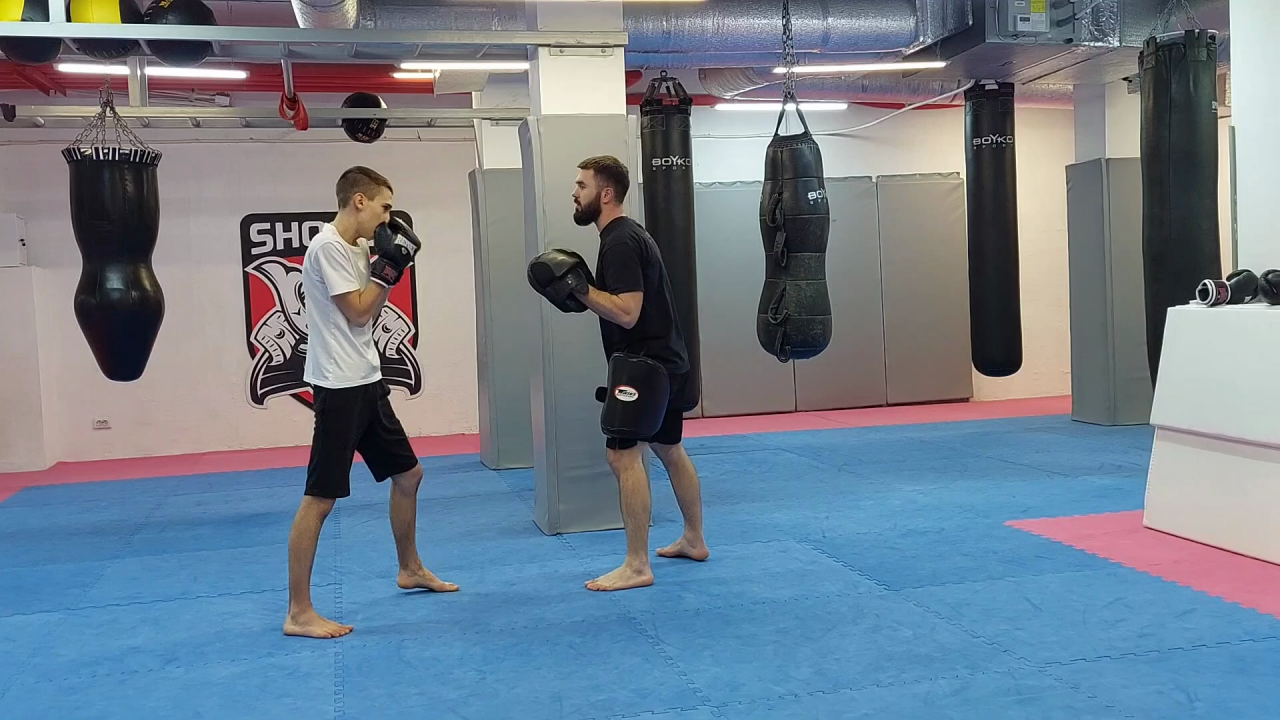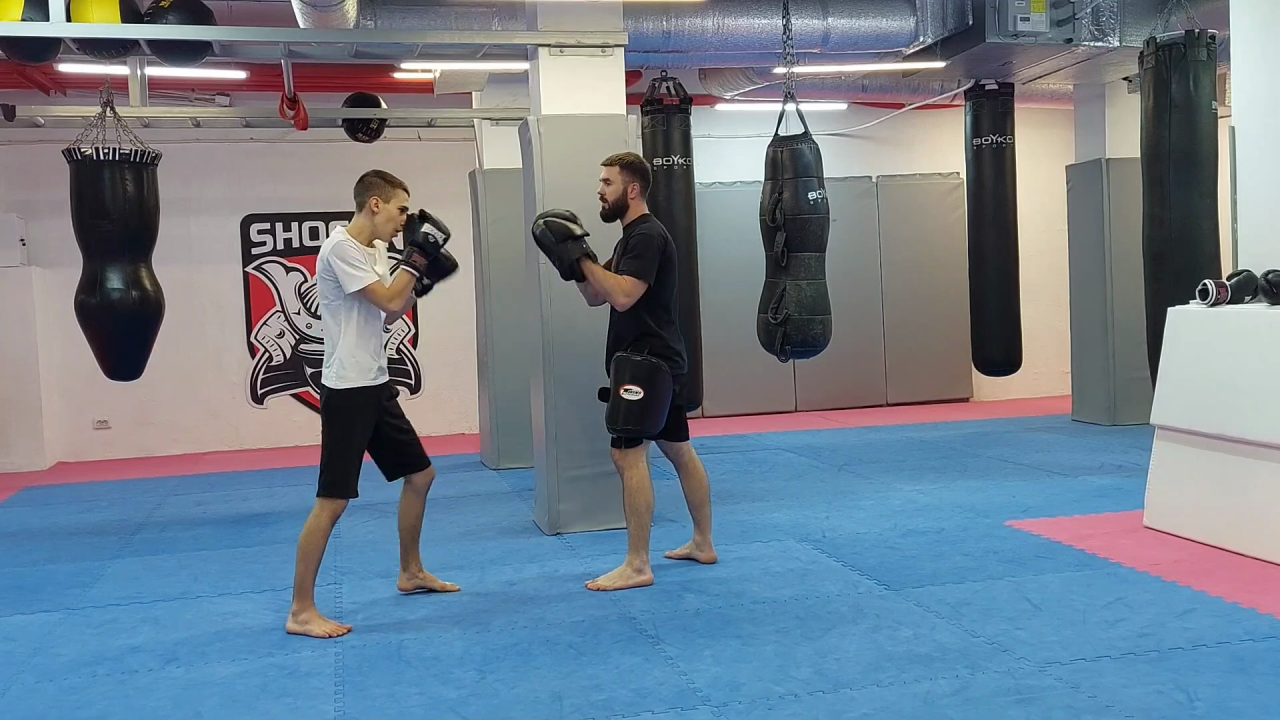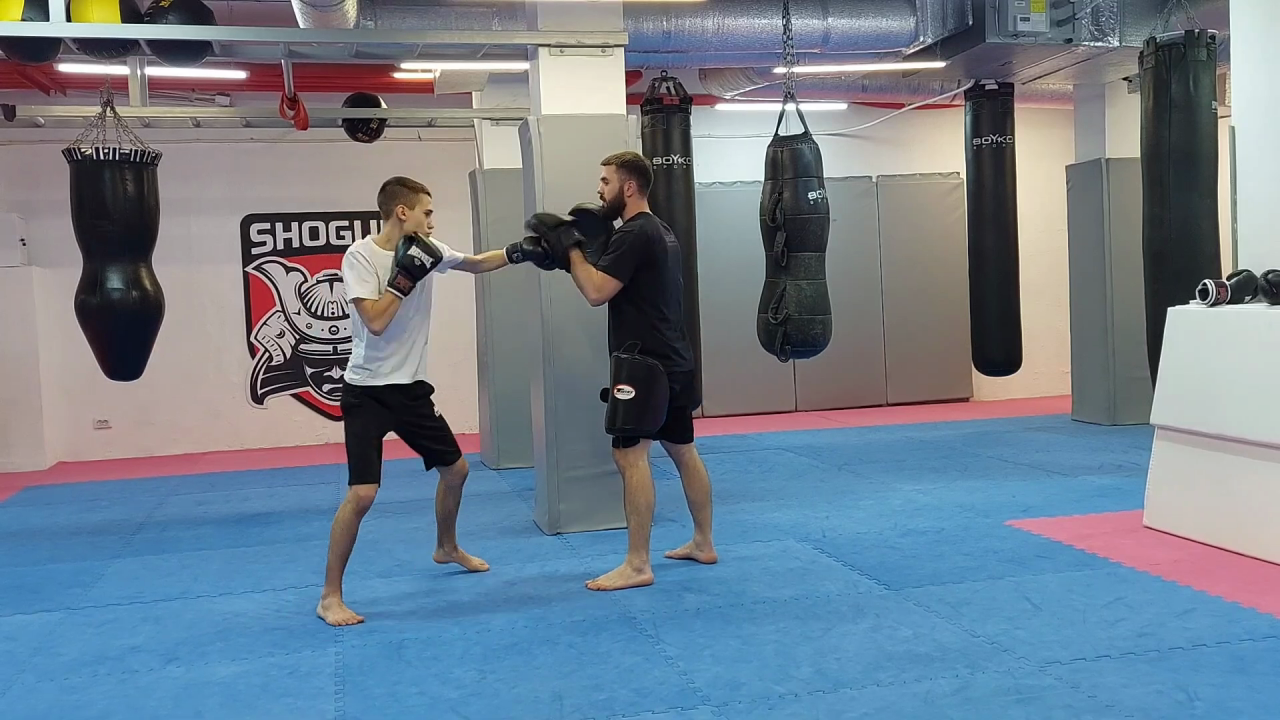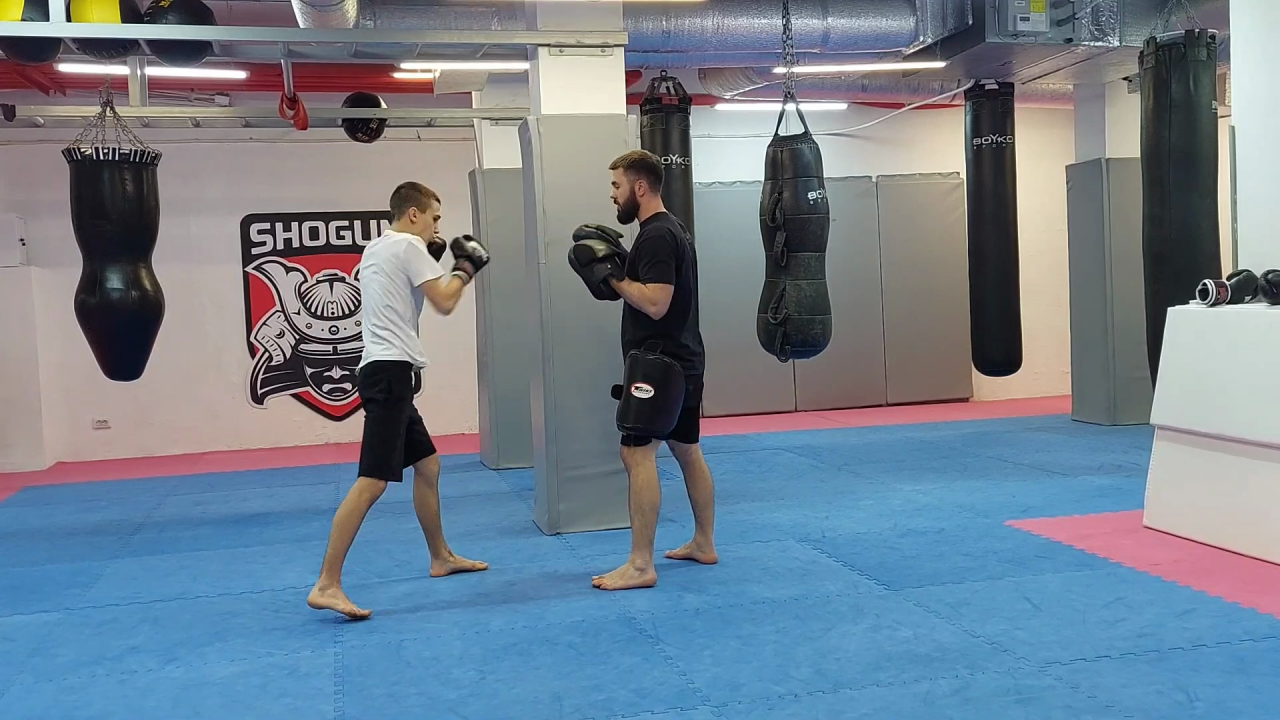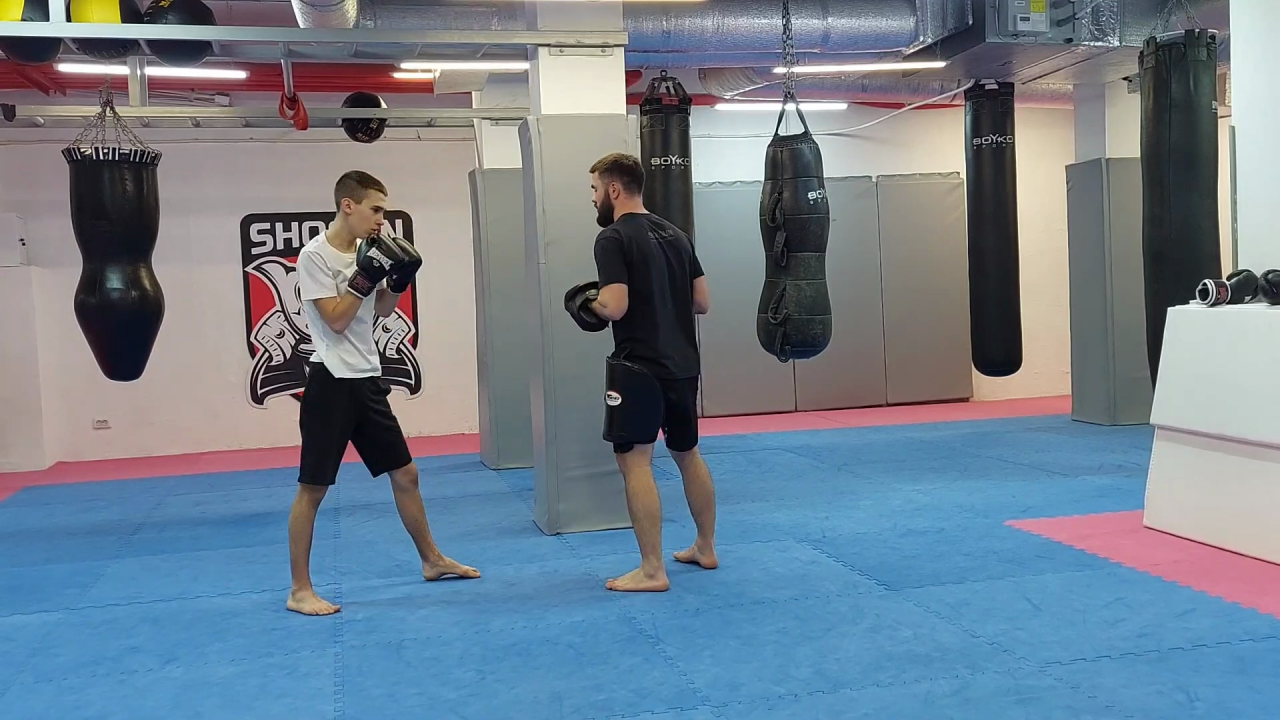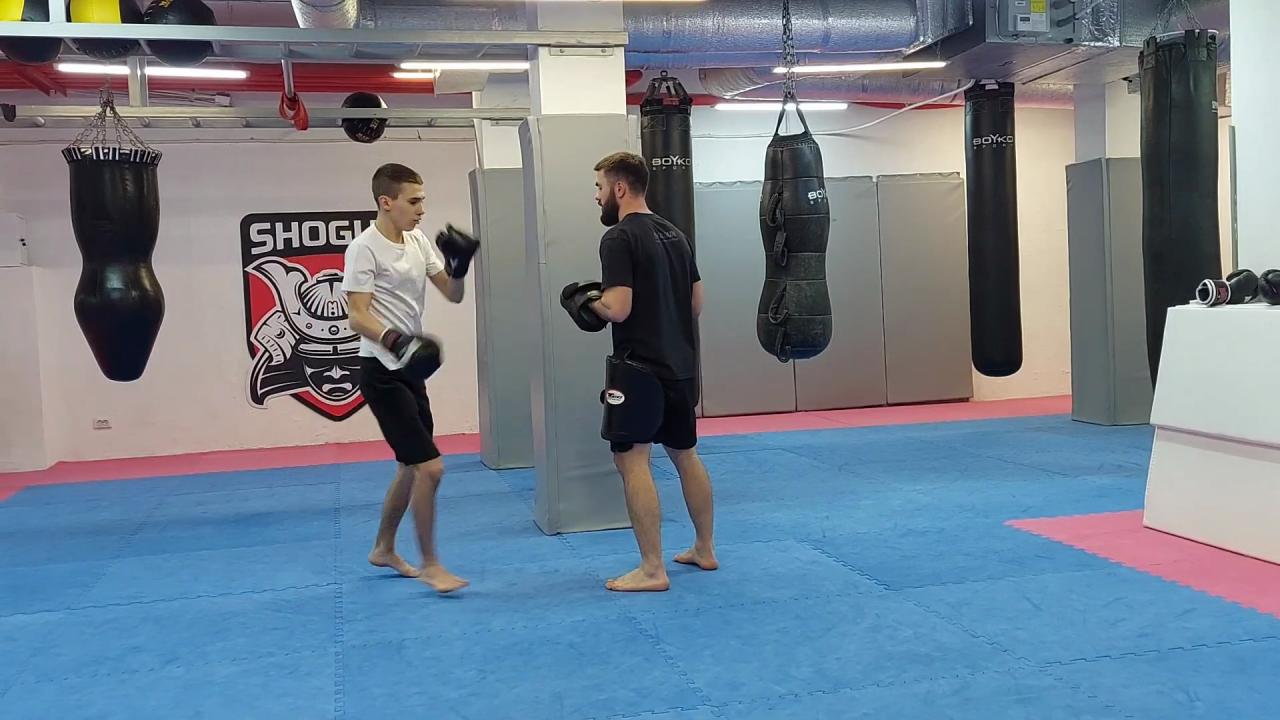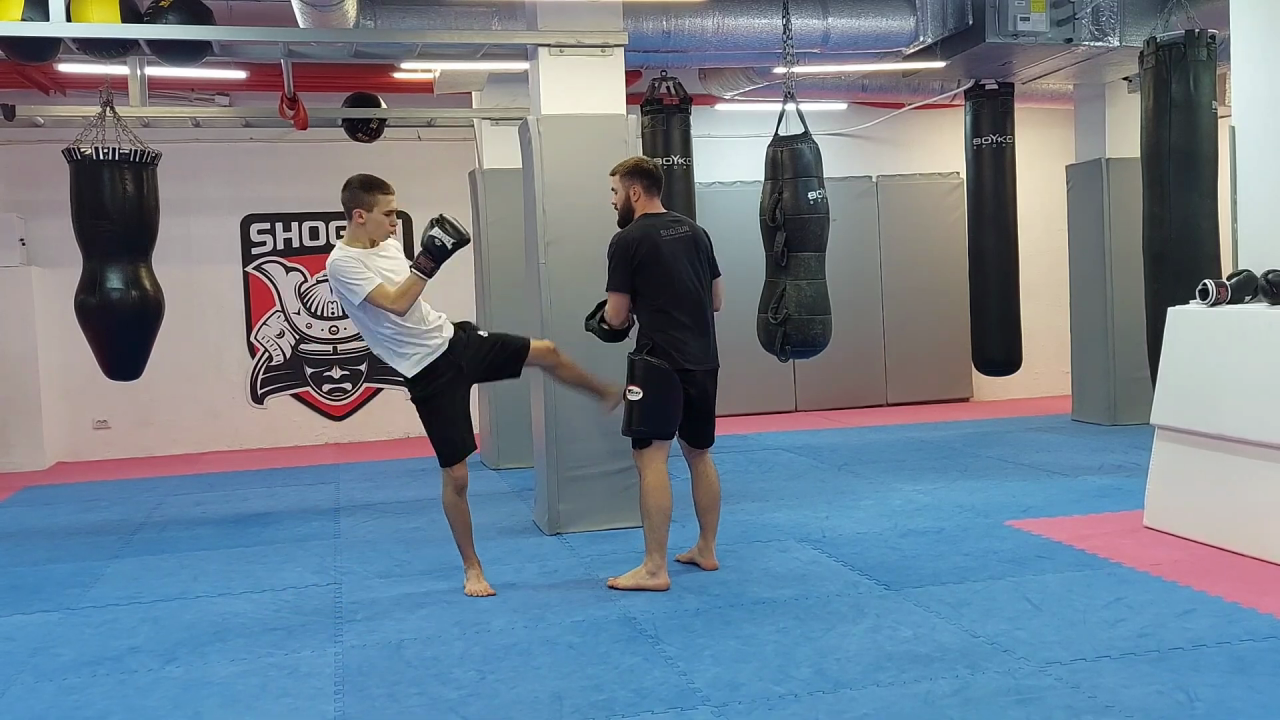
dt=0.5s
person 1, frame 1
left shoulder: (356, 247)
right shoulder: (328, 247)
right elbow: (358, 316)
left wrist: (388, 265)
right wrist: (387, 266)
left hip: (367, 385)
right hip: (339, 391)
left knee: (408, 475)
right knee: (320, 499)
left ankle: (411, 569)
right ankle: (299, 612)
person 1, frame 2
left shoulder: (369, 250)
right shoulder: (341, 248)
left elbow: (390, 313)
right elbow: (390, 302)
left wrist: (423, 279)
right wrist: (417, 257)
left hip: (376, 386)
right hip: (347, 392)
left knee: (420, 476)
right knee: (332, 502)
left ankle: (411, 571)
right ankle: (301, 610)
person 1, frame 3
left shoulder: (420, 250)
right shoulder: (359, 258)
left elbow: (473, 264)
right elbow: (375, 321)
left wrist: (518, 252)
right wrist: (405, 275)
left hip: (410, 388)
right hip: (369, 390)
left knee: (456, 468)
right knee: (362, 493)
left ankle: (448, 547)
right ankle: (330, 594)
person 1, frame 4
left shoulder: (377, 249)
right shoulder: (409, 246)
right elbow: (444, 303)
left wrist: (433, 265)
right wrist: (466, 266)
left hip: (382, 371)
right hip: (390, 371)
left knee: (428, 465)
right knee: (372, 481)
left ankle: (441, 556)
right ankle: (326, 585)
person 1, frame 5
left shoulder: (365, 249)
right shoulder: (315, 255)
right elbow: (336, 320)
left wrist: (397, 281)
right wrist: (366, 276)
left hip: (368, 381)
right hip: (331, 383)
left knee: (405, 474)
right knee: (313, 489)
left ankle: (432, 559)
right ankle: (300, 590)
person 1, frame 6
left shoulder: (418, 241)
right shoulder: (365, 249)
left elbow: (452, 292)
right elbow: (358, 317)
left wrist: (457, 268)
right wrist: (398, 344)
left hip: (412, 370)
right hip: (384, 373)
left knee: (413, 467)
right knee: (431, 467)
left ankle: (384, 549)
right ankle: (429, 562)
person 1, frame 7
left shoulder: (388, 244)
right shoulder: (342, 267)
right elbow: (397, 305)
right wrist: (428, 257)
left hip: (450, 344)
right hip: (429, 375)
left knee: (543, 352)
right knee: (456, 475)
left ankle: (604, 394)
right ankle: (472, 566)
person 2, frame 1
left shoulder: (620, 242)
right shoulder: (626, 234)
left elbow: (626, 313)
left wrist: (578, 289)
right wrist: (580, 288)
left hip: (649, 363)
right hip: (663, 360)
left knee: (623, 455)
right knee: (669, 449)
left ankle: (636, 566)
right ankle: (694, 539)
person 2, frame 2
left shoulder: (648, 235)
right shoulder: (633, 236)
left elbow: (623, 297)
right elbow: (596, 296)
left wrist: (583, 258)
right wrist: (575, 263)
left hip: (649, 363)
right hip: (656, 362)
left knee: (628, 455)
right knee: (680, 450)
left ankle: (638, 565)
right ankle: (703, 543)
person 2, frame 3
left shoulder: (636, 234)
right shoulder: (656, 231)
left elbow: (596, 292)
right elbow: (610, 284)
left wrist: (571, 247)
left hip: (649, 364)
right hip: (670, 361)
left knee: (630, 455)
right knee: (683, 451)
left ankle: (637, 566)
right ankle: (704, 543)
person 2, frame 4
left shoulder: (658, 235)
right shoulder: (662, 230)
left elbow: (655, 303)
left wrist: (612, 275)
right wrist: (612, 268)
left hip: (662, 363)
right hip: (678, 361)
left knee: (637, 454)
right knee: (687, 450)
left ankle: (640, 564)
right ankle: (703, 543)
person 2, frame 5
left shoulder: (613, 238)
right shoulder: (675, 234)
left elbow: (615, 307)
right elbow: (702, 302)
left wrist: (588, 302)
left hip: (641, 368)
right hip: (682, 366)
left knee: (634, 463)
right knee: (688, 455)
left ankle: (652, 571)
right ankle: (705, 548)
person 2, frame 6
left shoulder: (618, 238)
right shoulder: (675, 235)
left elbow: (618, 308)
right elbow: (696, 304)
left wrist: (589, 301)
left hip: (641, 368)
right hip: (680, 365)
left knee: (632, 461)
right knee: (686, 454)
left ankle: (652, 570)
right ankle: (705, 549)
person 2, frame 7
left shoulder: (627, 241)
right shoulder: (696, 232)
left elbow: (615, 317)
right elbow: (716, 299)
left wrist: (607, 314)
left hip: (662, 363)
right hip: (703, 360)
left knee: (651, 457)
right knee: (699, 454)
left ankle: (654, 568)
right ankle: (705, 549)
